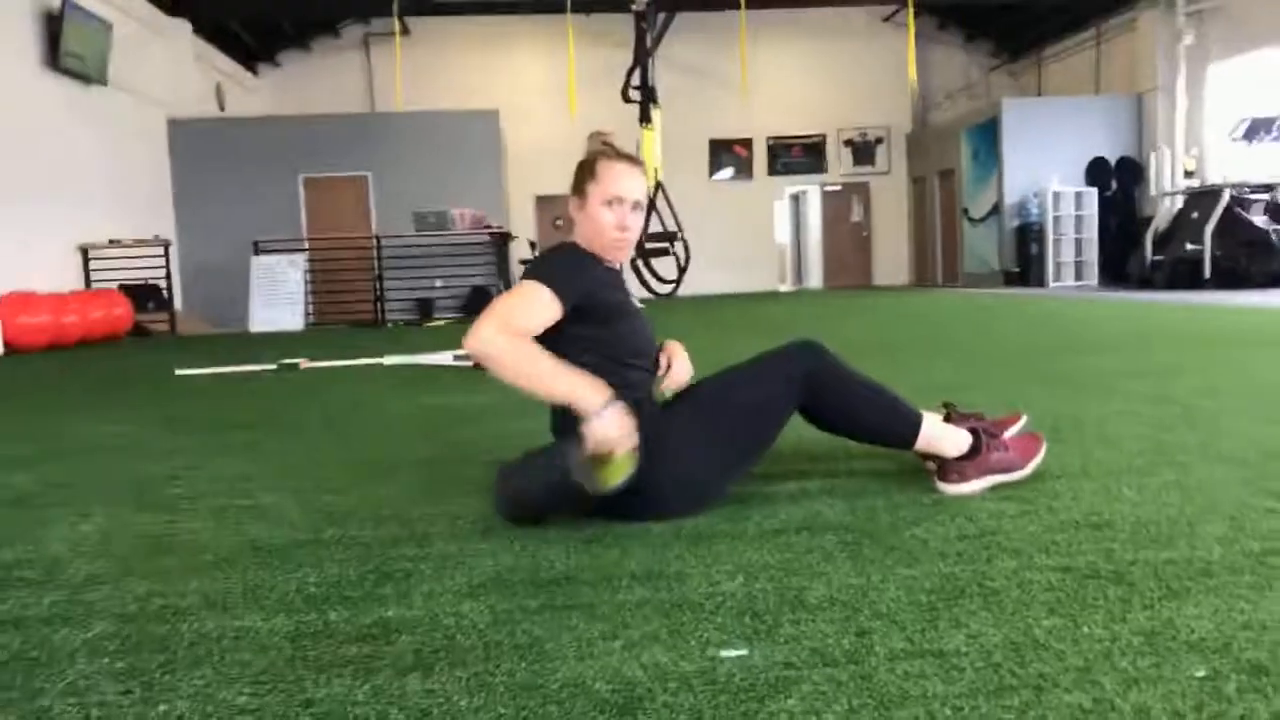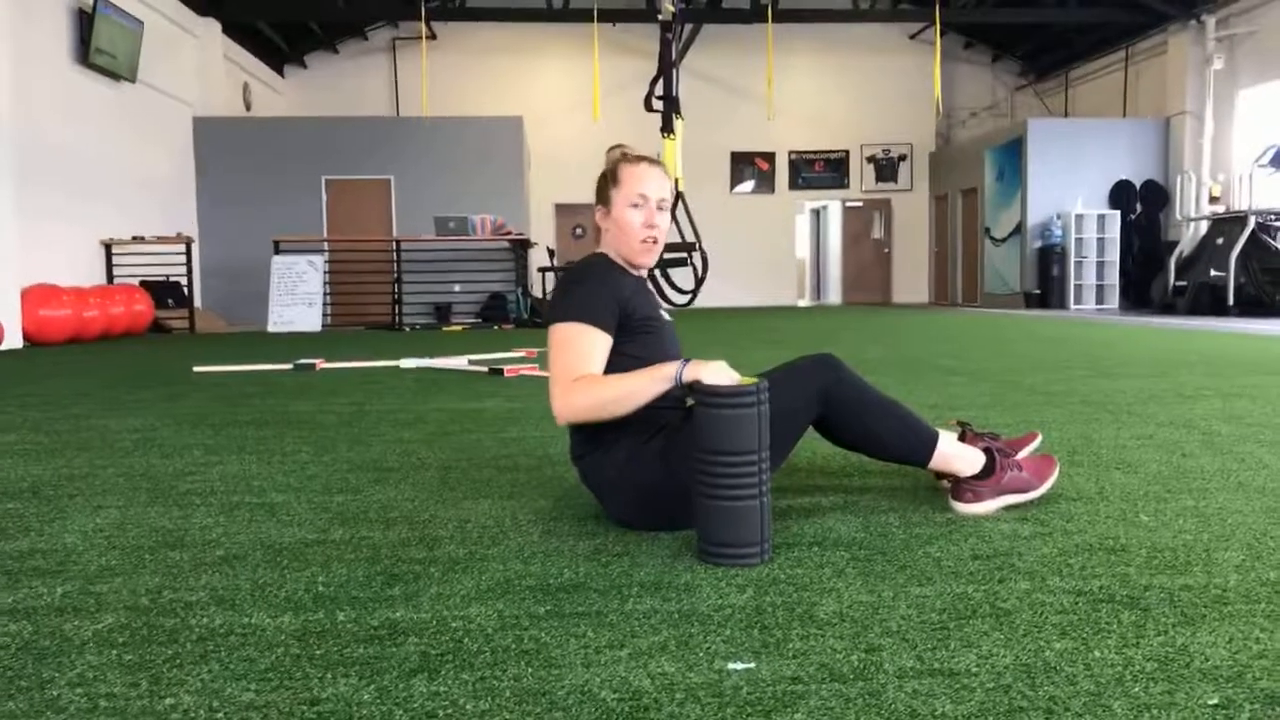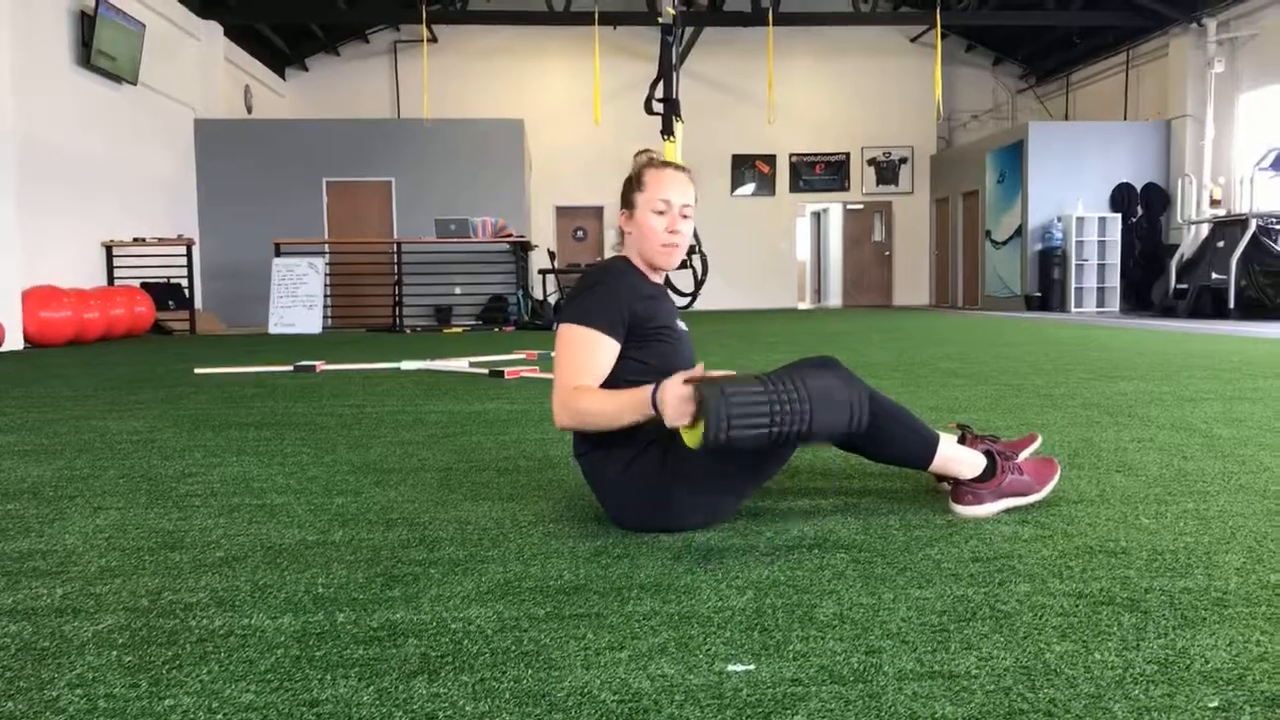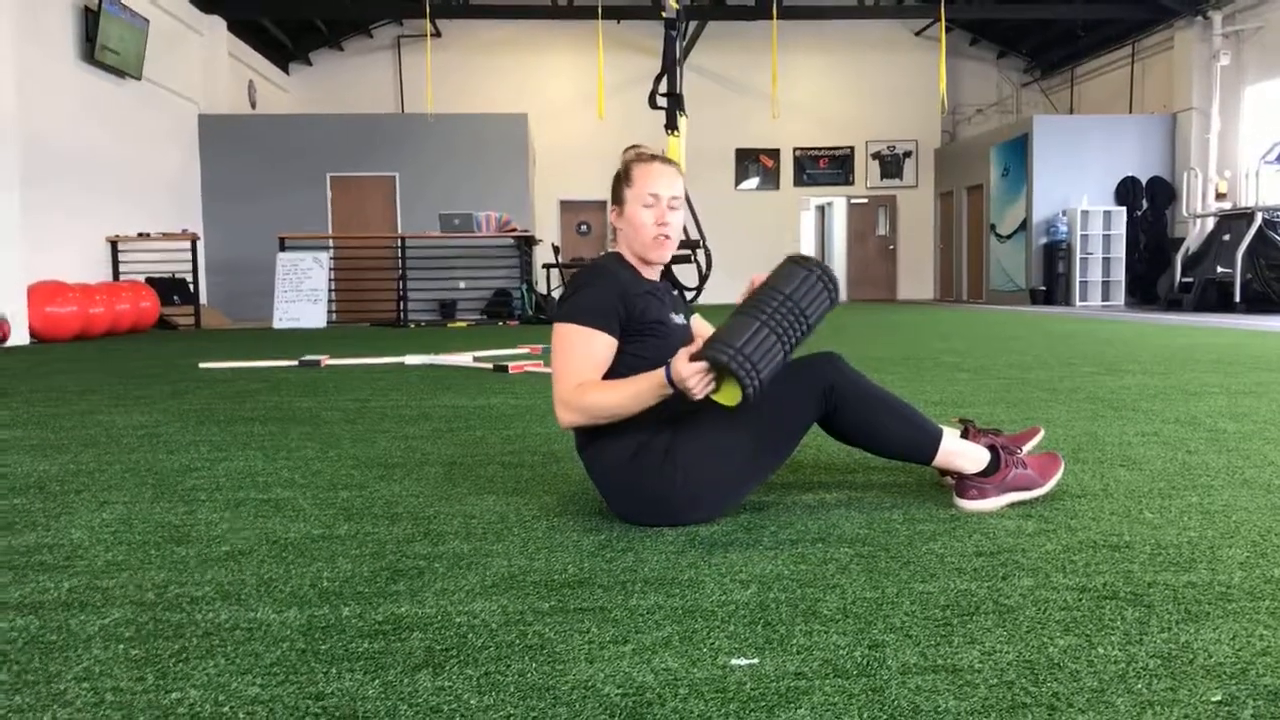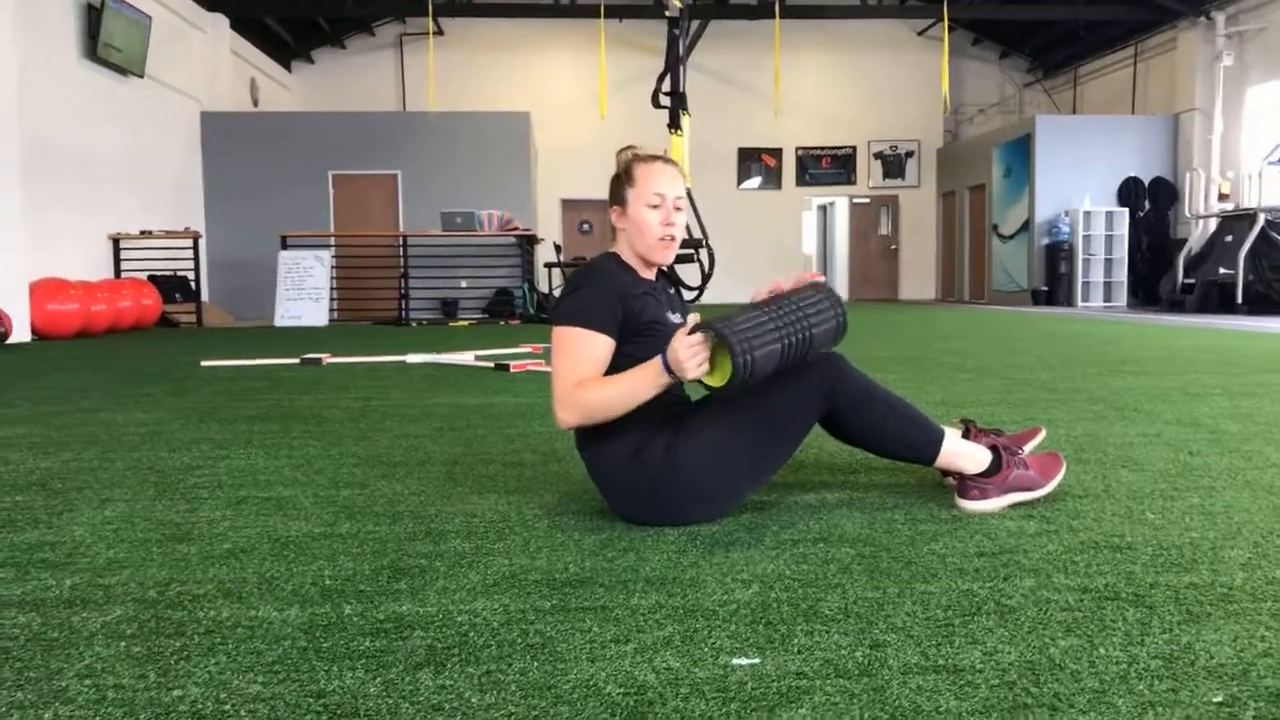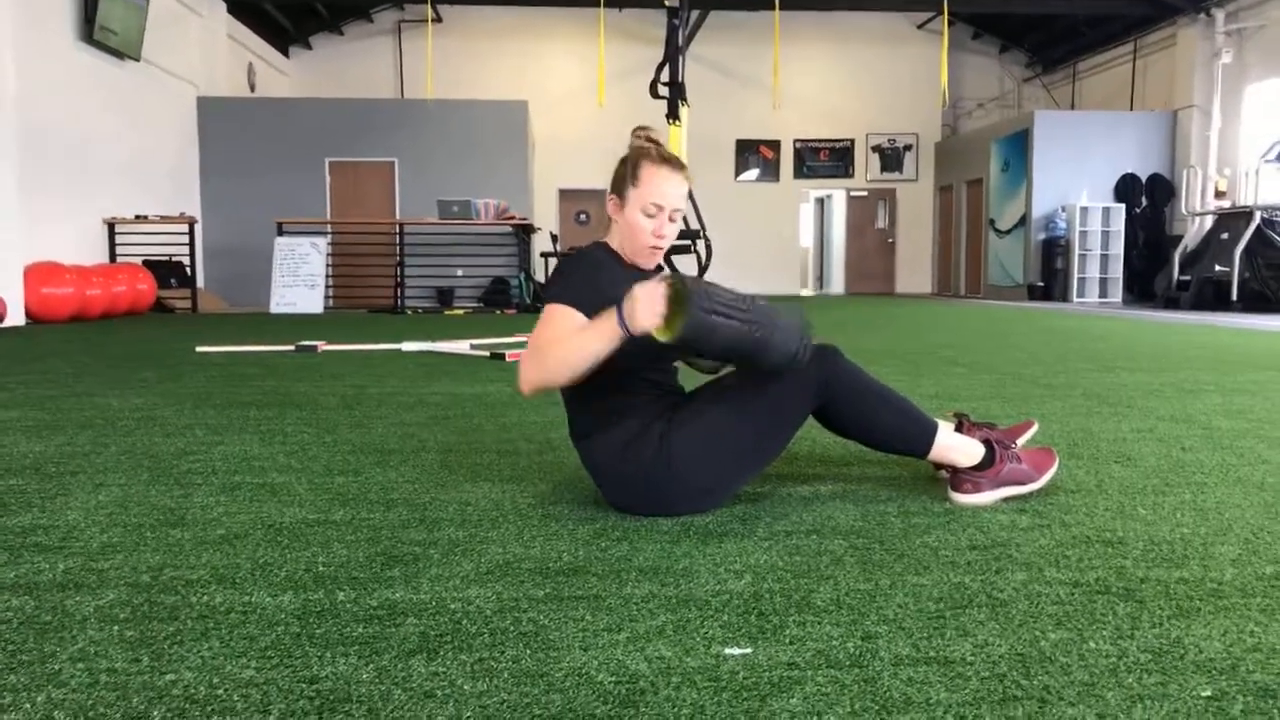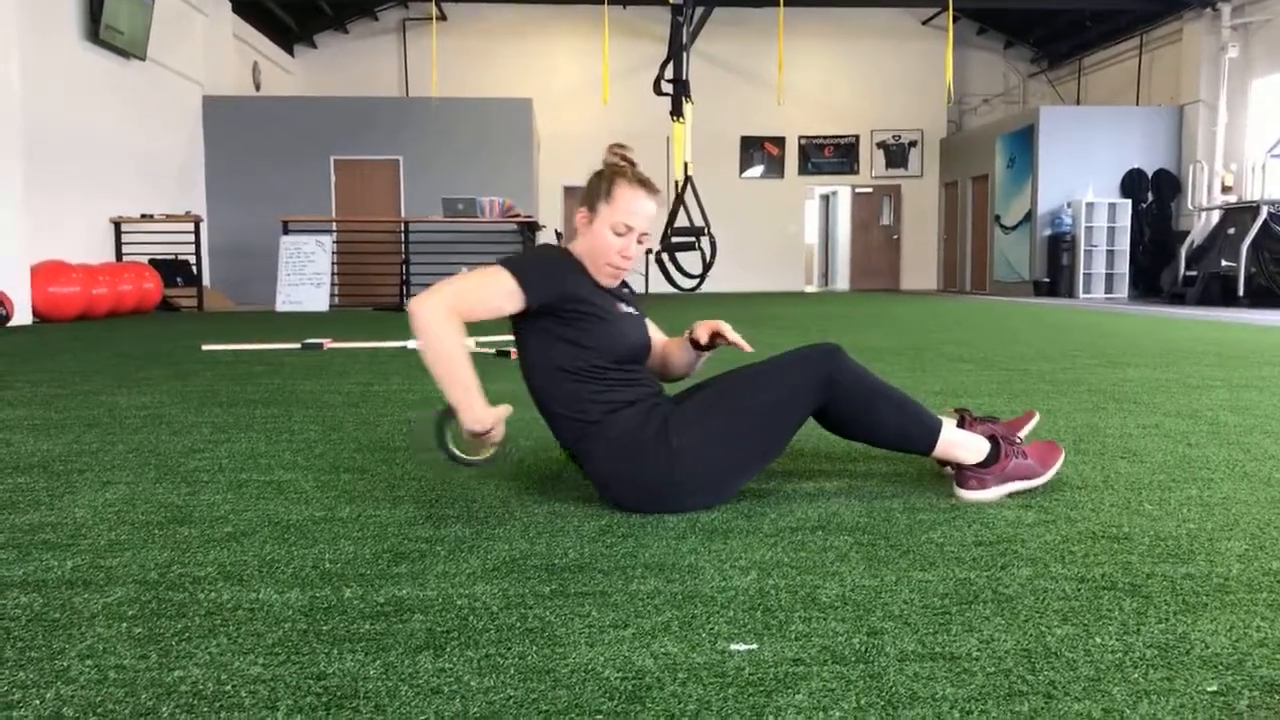
dt=0.7s
person 1, frame 1
left shoulder: (598, 275)
right shoulder: (567, 268)
right elbow: (486, 337)
left wrist: (667, 353)
right wrist: (594, 400)
left hip: (645, 457)
right hip: (640, 472)
left knee: (793, 373)
right knee: (802, 364)
left ankle: (947, 432)
right ankle: (963, 451)
person 1, frame 2
left shoulder: (627, 283)
right shoulder: (593, 283)
right elbow: (569, 401)
left wrist: (696, 381)
right wrist: (684, 370)
left hip: (654, 465)
right hip: (645, 482)
left knee: (816, 384)
right knee: (820, 378)
left ankle: (962, 449)
right ankle: (977, 471)
person 1, frame 3
left shoulder: (646, 289)
right shoulder: (608, 288)
right elbow: (568, 405)
left wrist: (694, 386)
right wrist: (655, 399)
left hip: (662, 465)
right hip: (647, 486)
left knee: (817, 382)
right knee: (822, 381)
left ankle: (962, 452)
right ankle: (978, 473)
person 1, frame 4
left shoulder: (656, 287)
right shoulder: (600, 286)
right elbow: (570, 405)
right wrist: (669, 379)
left hip: (670, 456)
right hip: (650, 479)
left knee: (819, 374)
right knee: (822, 375)
left ankle: (963, 446)
right ankle: (981, 469)
person 1, frame 5
left shoulder: (655, 286)
right shoulder: (597, 287)
left elbow: (715, 358)
right elbow: (569, 407)
right wrist: (667, 366)
left hip: (672, 451)
right hip: (653, 480)
left knee: (815, 376)
right knee: (825, 377)
left ankle: (965, 446)
right ankle: (982, 469)
person 1, frame 6
left shoulder: (648, 274)
right shoulder: (588, 272)
right elbow: (533, 375)
right wrist: (623, 322)
left hip: (665, 440)
right hip: (646, 468)
left knee: (808, 369)
right knee: (820, 369)
left ankle: (959, 439)
right ankle: (974, 462)
person 1, frame 7
left shoulder: (609, 291)
right shoulder: (550, 272)
left elbow: (664, 364)
right elbow: (431, 307)
left wrist: (697, 340)
right wrist: (477, 416)
left hip: (657, 442)
right hip: (649, 464)
left knee: (817, 369)
right knee: (824, 368)
left ankle: (962, 435)
right ankle: (978, 460)
